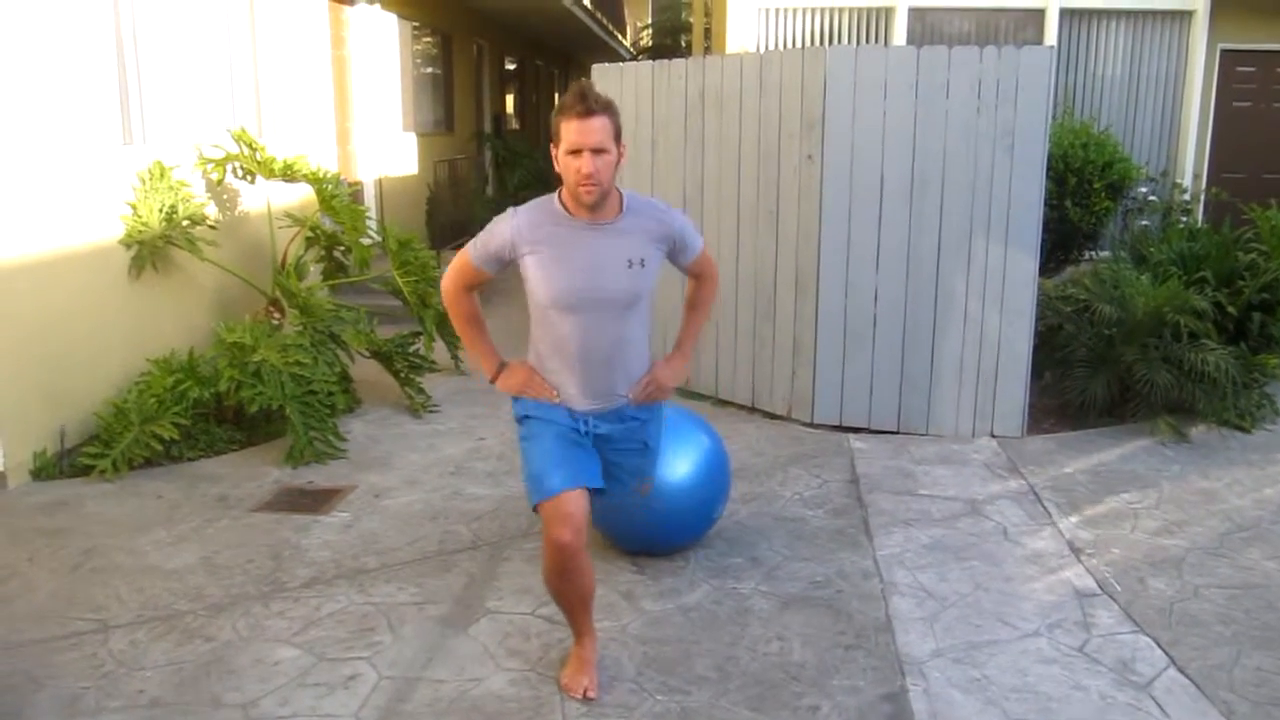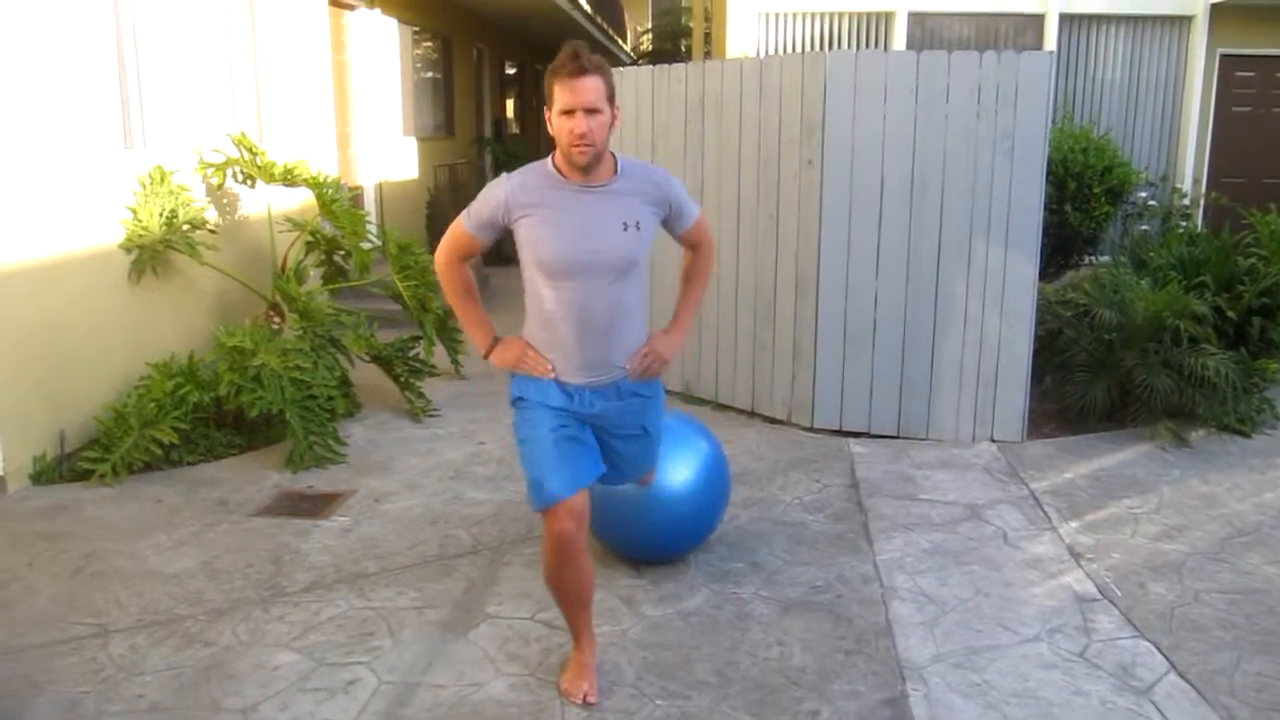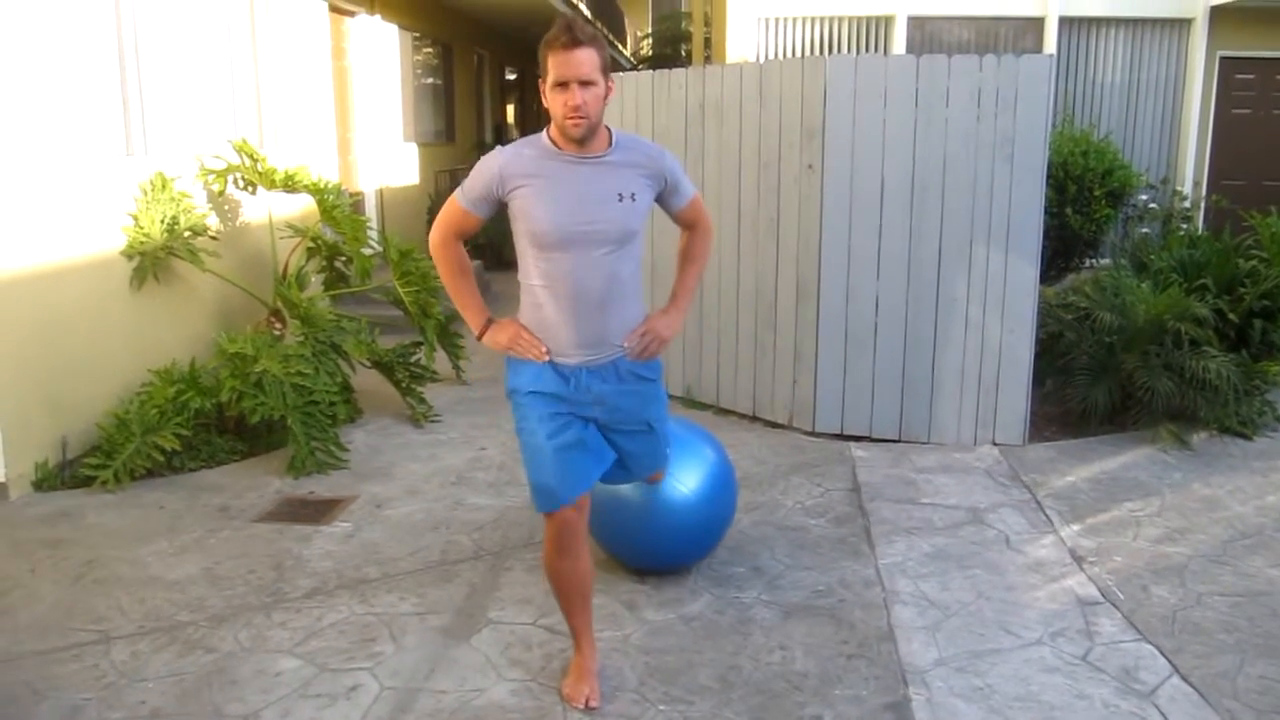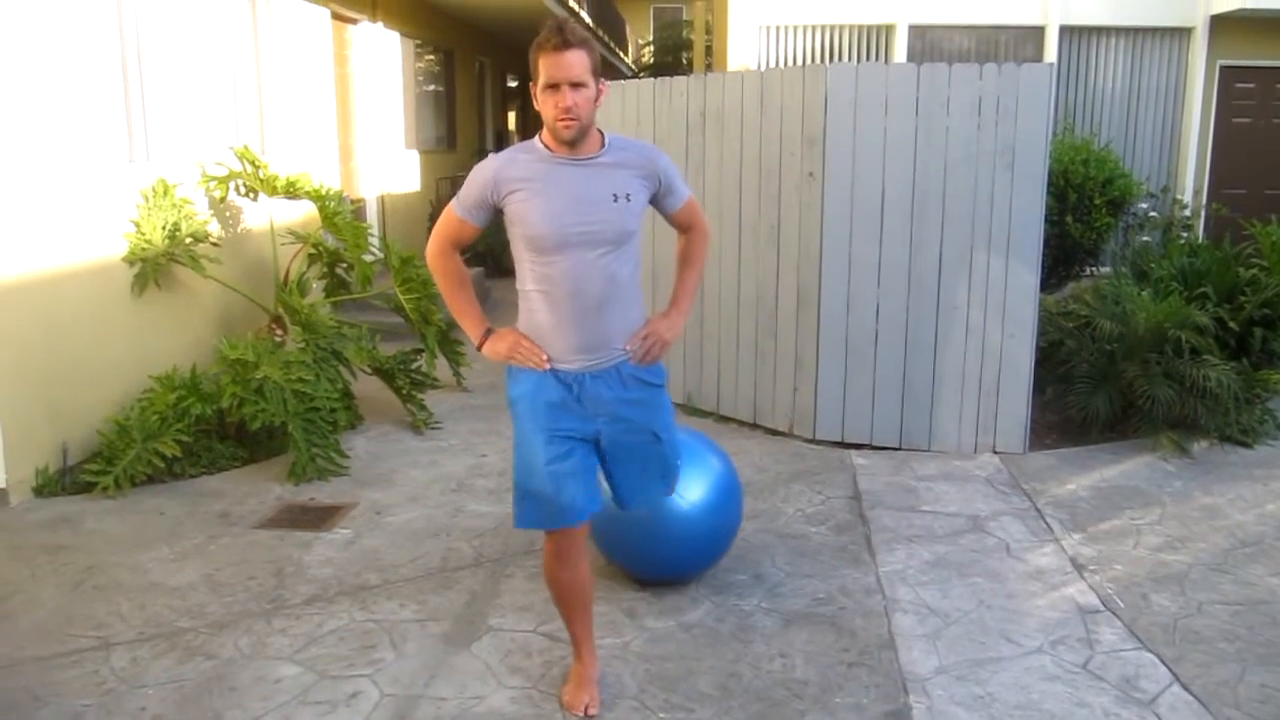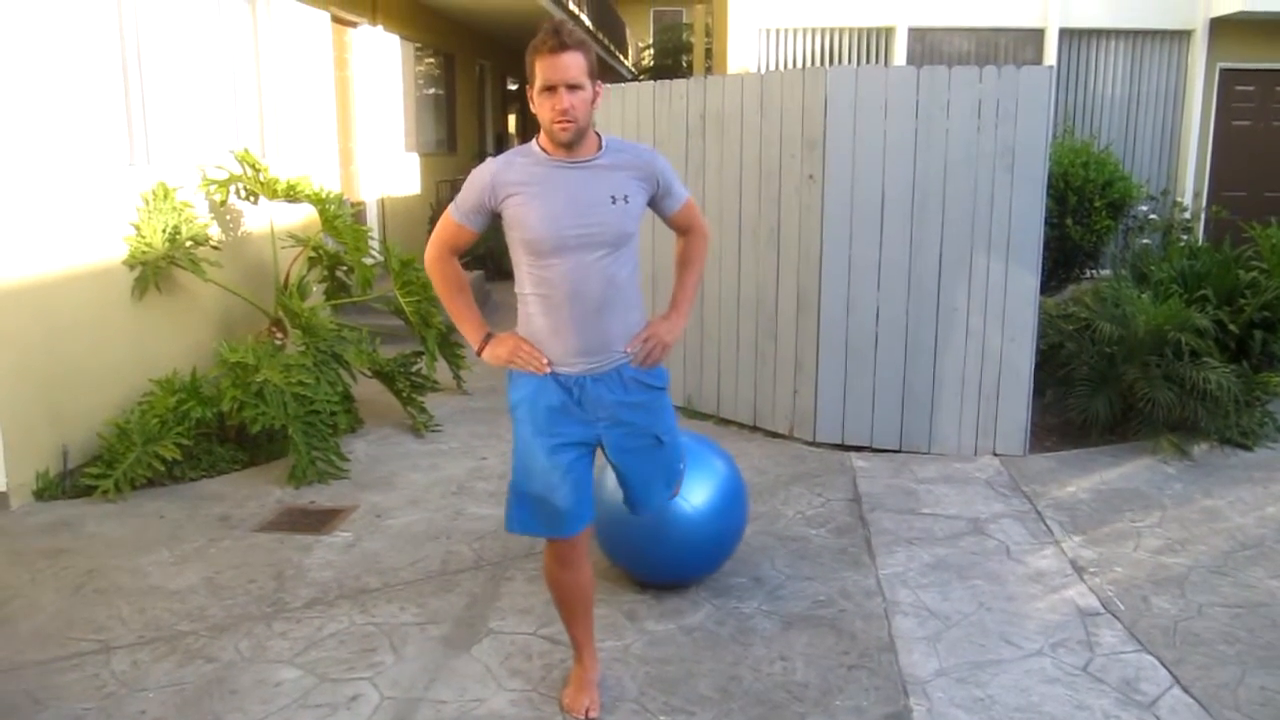
dt=0.2s
person 1, frame 1
left shoulder: (661, 223)
right shoulder: (520, 228)
left elbow: (706, 277)
right elbow: (455, 286)
left wrist: (679, 360)
right wrist: (497, 370)
left hip: (631, 405)
right hip: (551, 409)
right knee: (566, 535)
left ankle: (605, 477)
right ankle: (583, 642)
person 1, frame 2
left shoulder: (655, 188)
right shoulder: (513, 193)
left elbow: (702, 248)
right elbow: (449, 259)
left wrist: (677, 331)
right wrist: (489, 344)
left hip: (629, 383)
right hip: (546, 388)
left knee: (638, 480)
right knee: (567, 526)
left ankle: (610, 459)
right ankle: (582, 648)
person 1, frame 3
left shoulder: (649, 161)
right shoulder: (507, 166)
left elbow: (699, 227)
right elbow: (444, 238)
left wrist: (676, 311)
right wrist: (484, 325)
left hip: (628, 366)
right hip: (544, 373)
left knee: (649, 473)
right knee: (566, 516)
left ankle: (617, 451)
right ankle: (584, 652)
person 1, frame 4
left shoulder: (643, 162)
right shoulder: (501, 173)
left elbow: (695, 229)
right elbow: (441, 248)
left wrist: (677, 313)
right wrist: (482, 334)
left hip: (630, 371)
right hip: (545, 381)
left knee: (656, 491)
right knee: (565, 529)
right ankle: (585, 660)
person 1, frame 5
left shoulder: (640, 165)
right shoulder: (499, 177)
left elbow: (693, 230)
right elbow: (439, 254)
left wrist: (677, 315)
right wrist: (483, 339)
left hip: (631, 374)
right hip: (546, 385)
left knee: (662, 494)
right knee: (565, 535)
left ankle: (657, 432)
right ankle: (585, 662)
